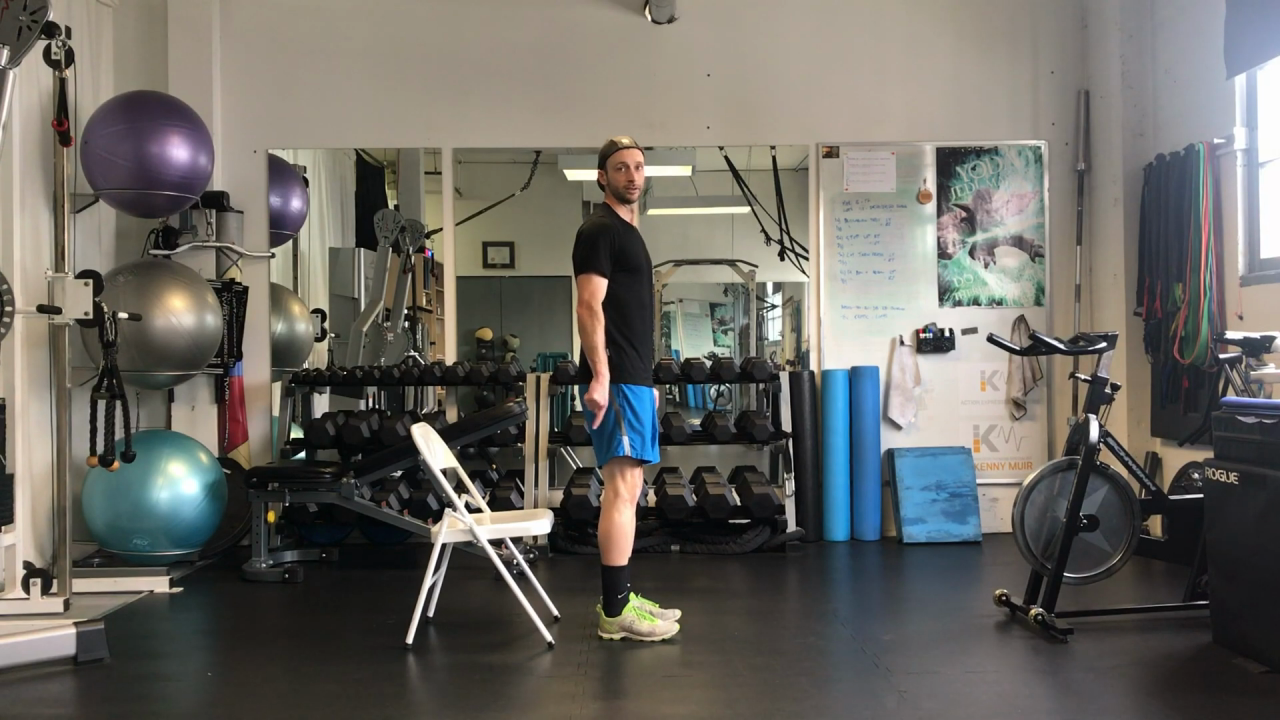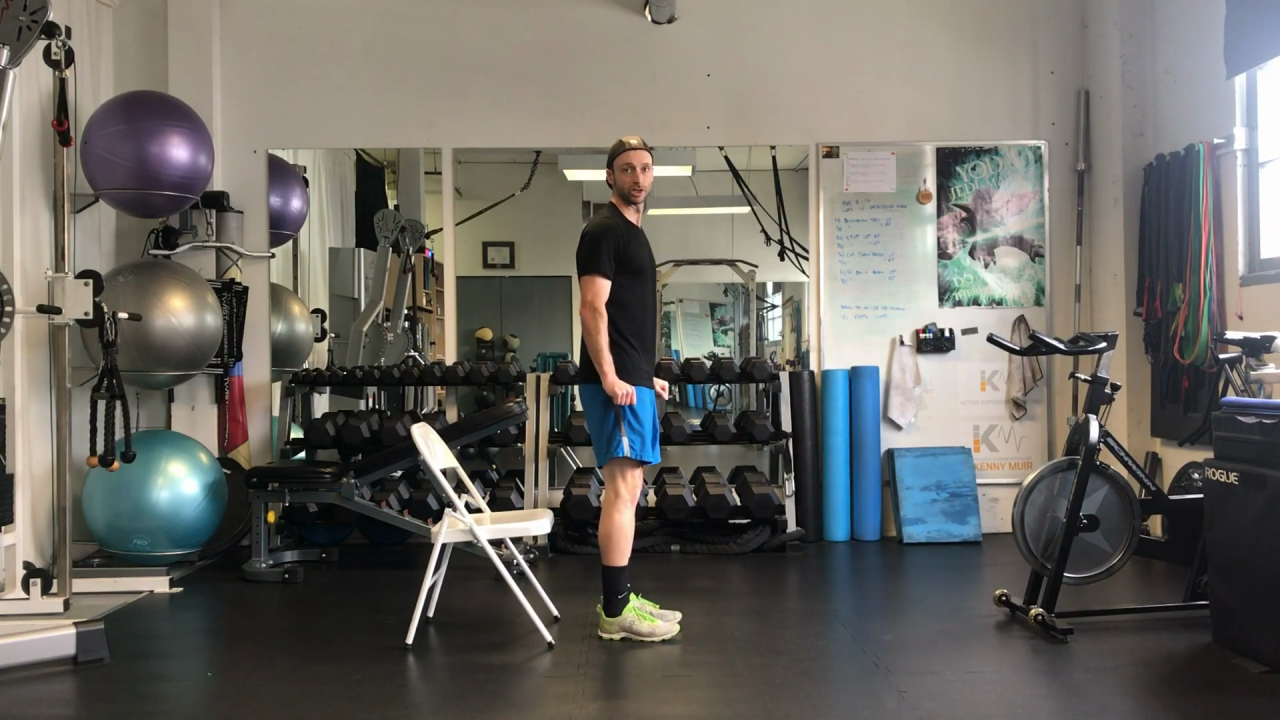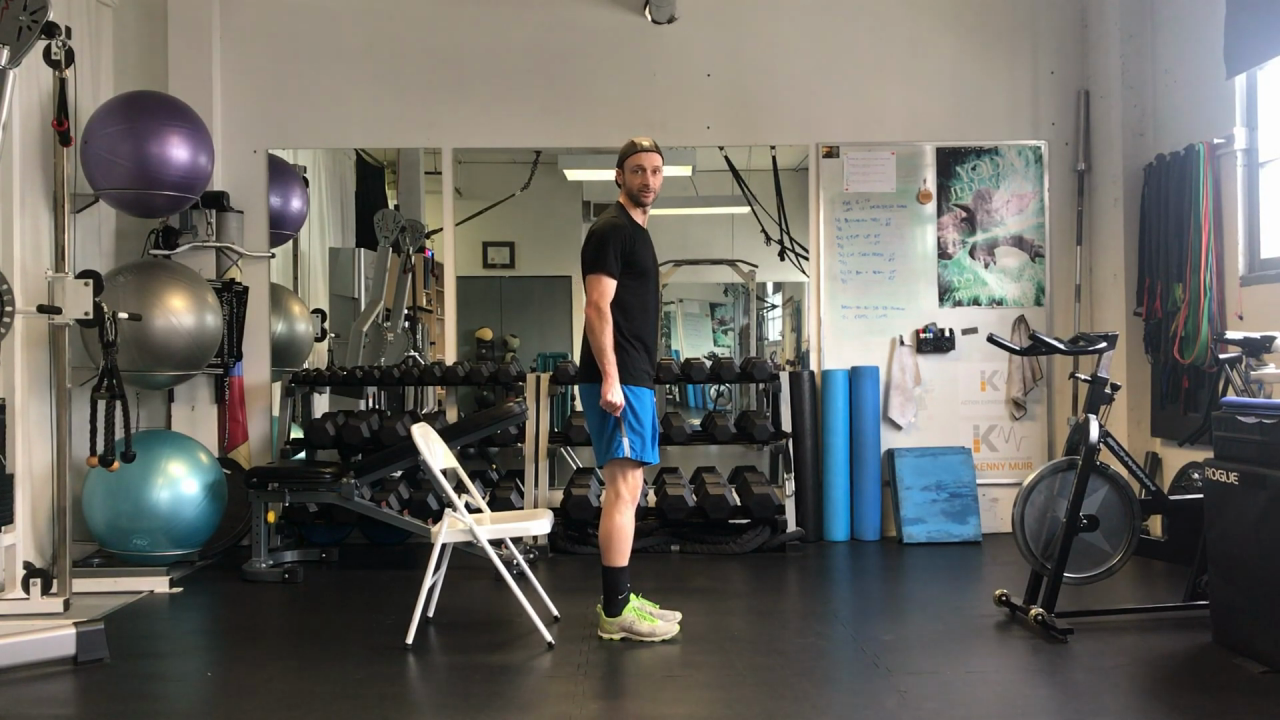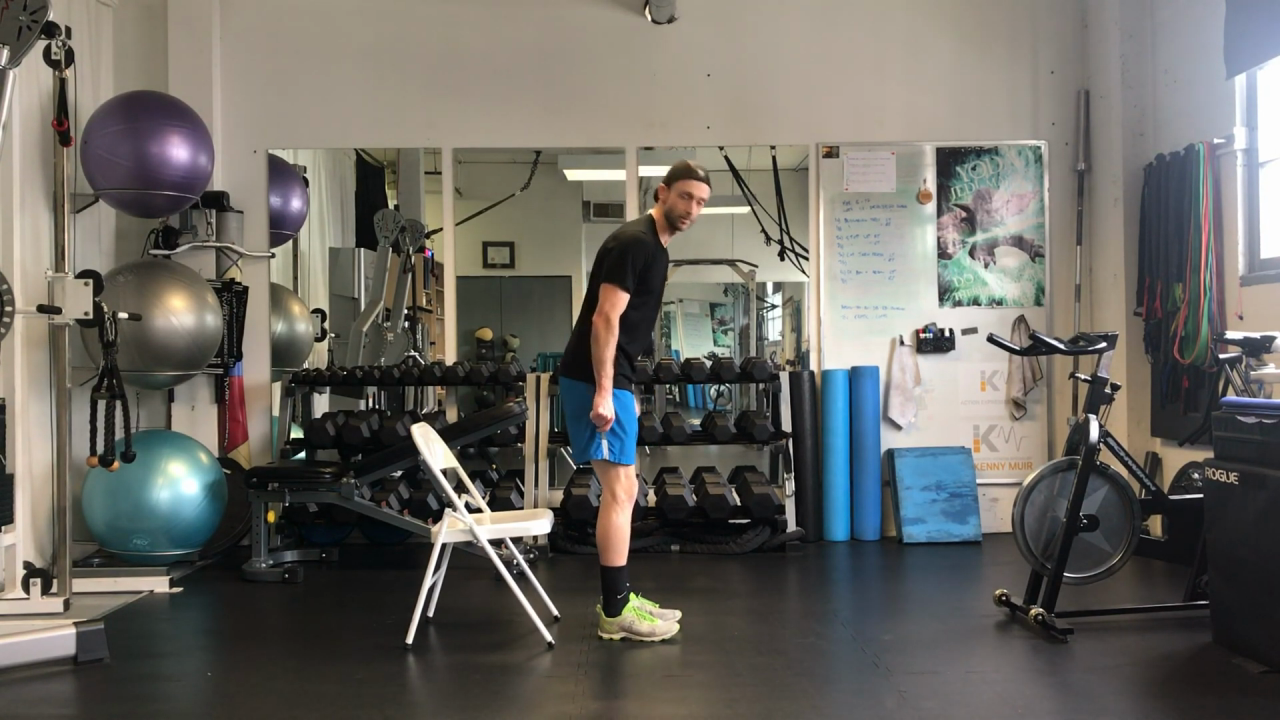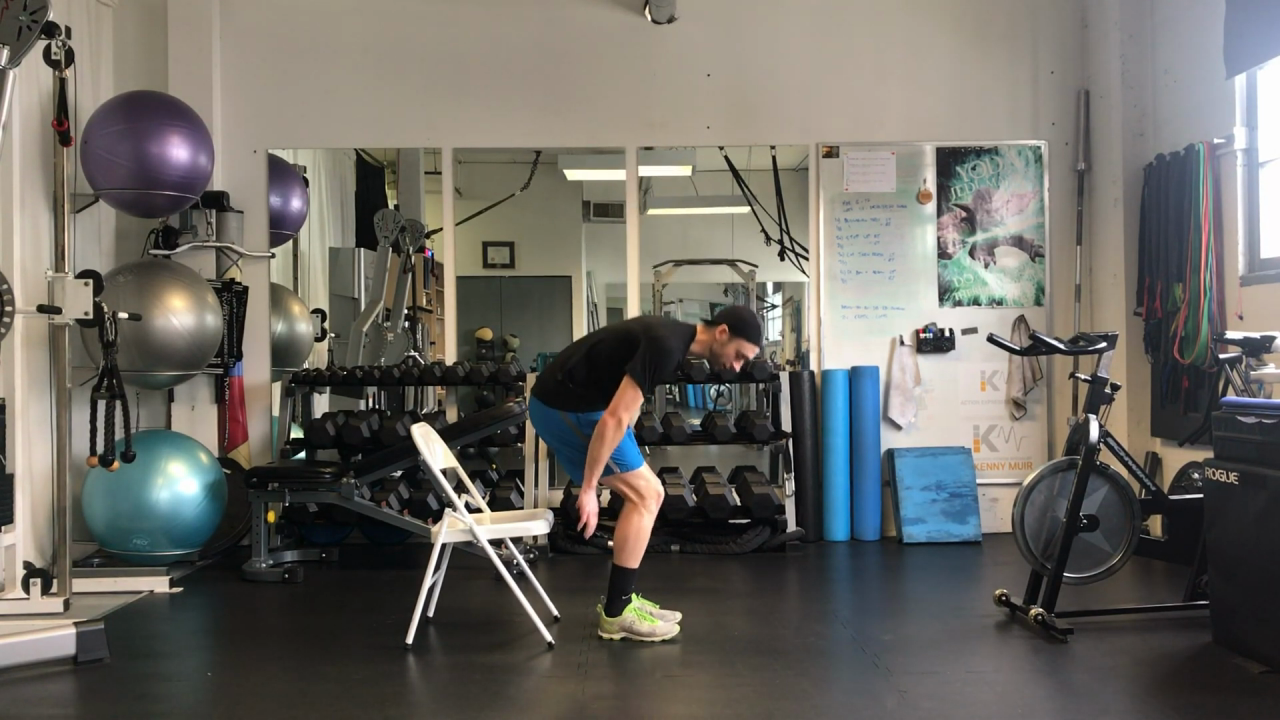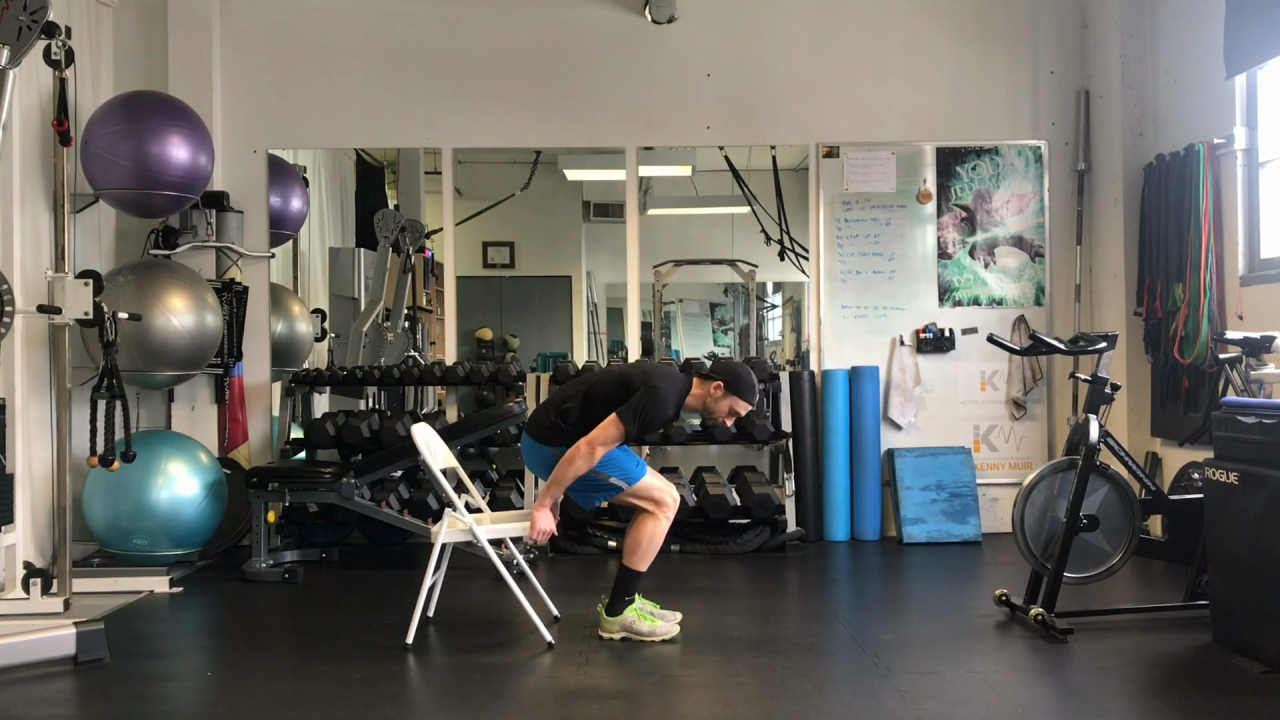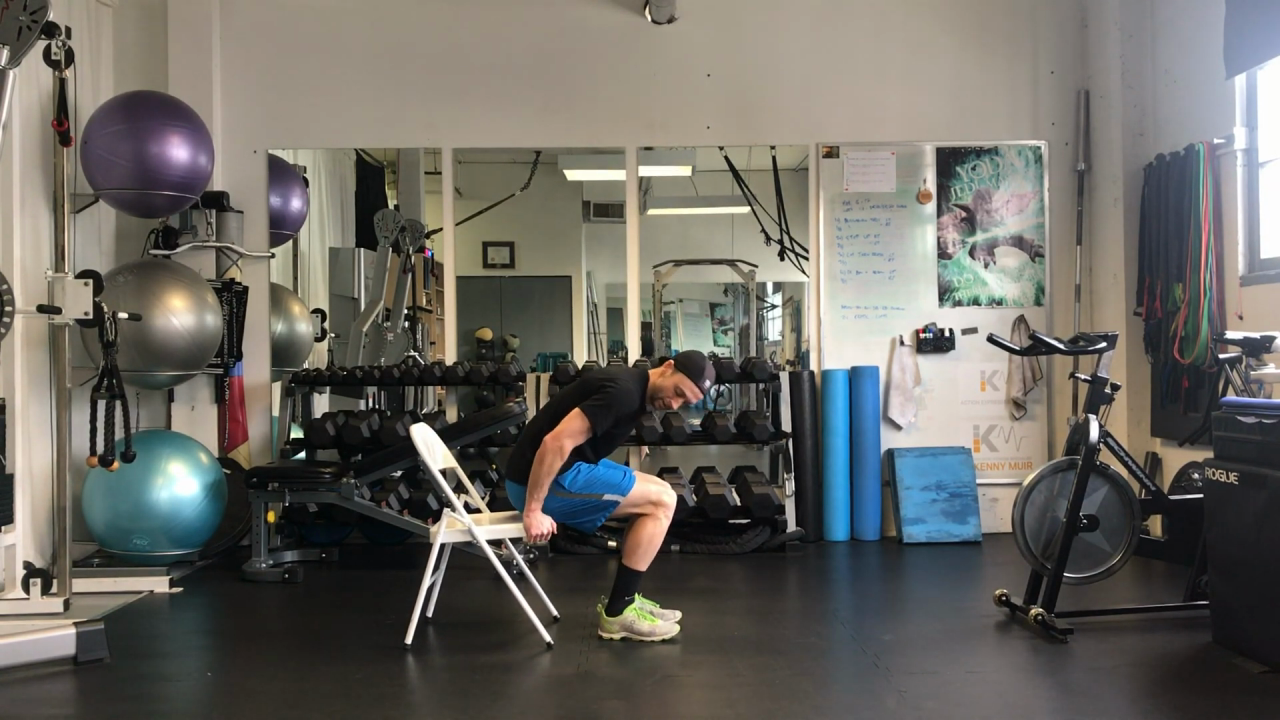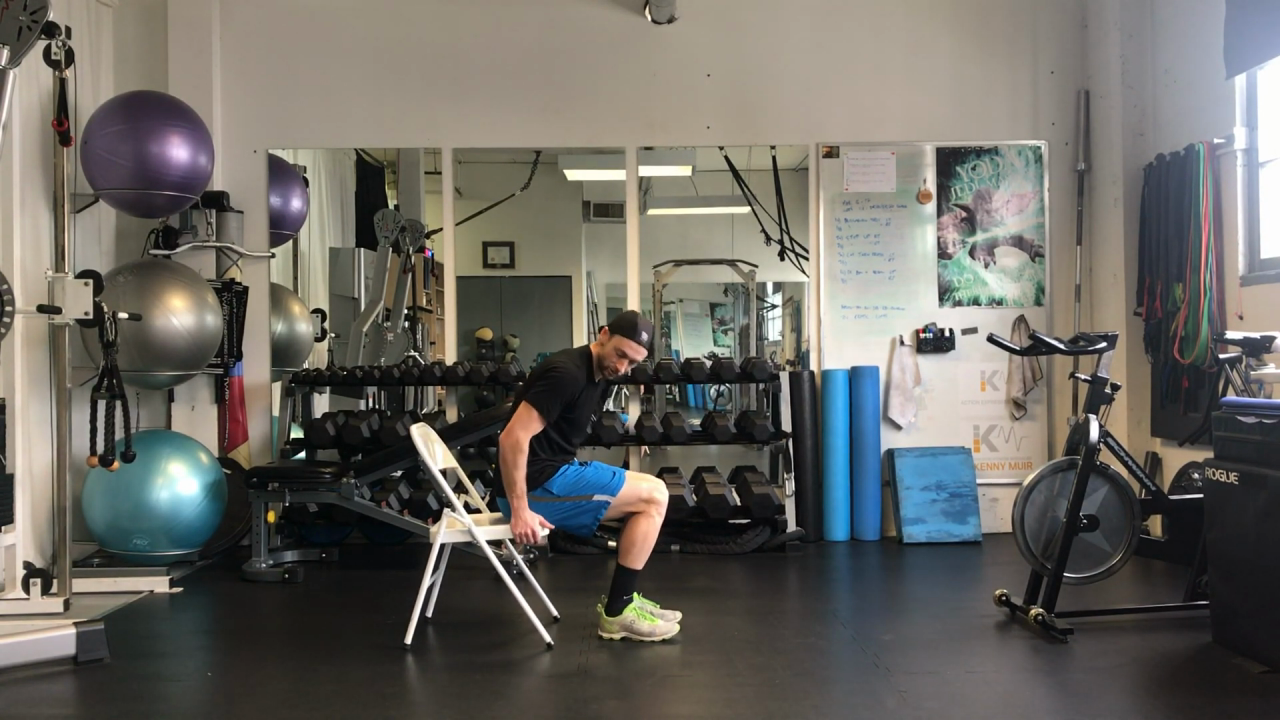
dt=0.5s
person 1, frame 1
left shoulder: (628, 232)
right shoulder: (600, 230)
right elbow: (589, 307)
right wrist: (600, 379)
left hip: (632, 378)
right hip: (615, 380)
left knee: (629, 488)
right knee: (622, 489)
left ankle: (622, 598)
right ankle: (616, 610)
person 1, frame 2
left shoulder: (633, 233)
right shoulder: (605, 230)
right elbow: (592, 308)
left wrist: (646, 375)
right wrist: (610, 377)
left hip: (633, 378)
right hip: (617, 380)
left knee: (629, 489)
right knee: (622, 490)
left ankle: (621, 598)
right ankle: (615, 610)
person 1, frame 3
left shoulder: (636, 232)
right shoulder: (612, 230)
right elbow: (598, 307)
right wrist: (611, 379)
left hip: (634, 377)
right hip: (618, 379)
left knee: (628, 489)
right knee: (623, 490)
left ankle: (620, 599)
right ankle: (615, 610)
person 1, frame 4
left shoulder: (655, 247)
right shoulder: (634, 242)
right elbow: (605, 319)
left wrist: (622, 390)
right wrist: (603, 391)
left hip: (615, 380)
right hip: (596, 381)
left knee: (623, 490)
right knee: (620, 490)
left ankle: (618, 598)
right ankle: (616, 611)
person 1, frame 5
left shoulder: (675, 340)
right shoulder: (666, 347)
left elbow: (620, 411)
right elbow: (614, 419)
right wrist: (588, 490)
left hip: (571, 402)
right hip: (563, 405)
left knee: (648, 494)
right knee: (645, 496)
left ankle: (621, 600)
right ankle: (617, 613)
person 1, frame 6
left shoulder: (672, 386)
right shoulder: (662, 396)
right elbow: (589, 448)
left wrist: (554, 494)
right wrist: (543, 505)
left hip: (560, 435)
right hip: (554, 442)
left knee: (658, 500)
right knee: (663, 502)
left ankle: (622, 600)
right ankle: (618, 613)
person 1, frame 7
left shoulder: (634, 388)
right shoulder: (624, 392)
right elbow: (556, 443)
right wrist: (533, 510)
right hip: (549, 479)
left knee: (656, 496)
right knee: (661, 501)
left ankle: (624, 599)
right ankle: (617, 614)
person 1, frame 8
left shoulder: (598, 375)
right shoulder: (567, 372)
right elbow: (513, 437)
right wrist: (519, 510)
left hip: (552, 474)
right hip: (538, 486)
left knee: (646, 494)
right knee: (653, 496)
left ankle: (623, 599)
right ankle: (618, 614)
